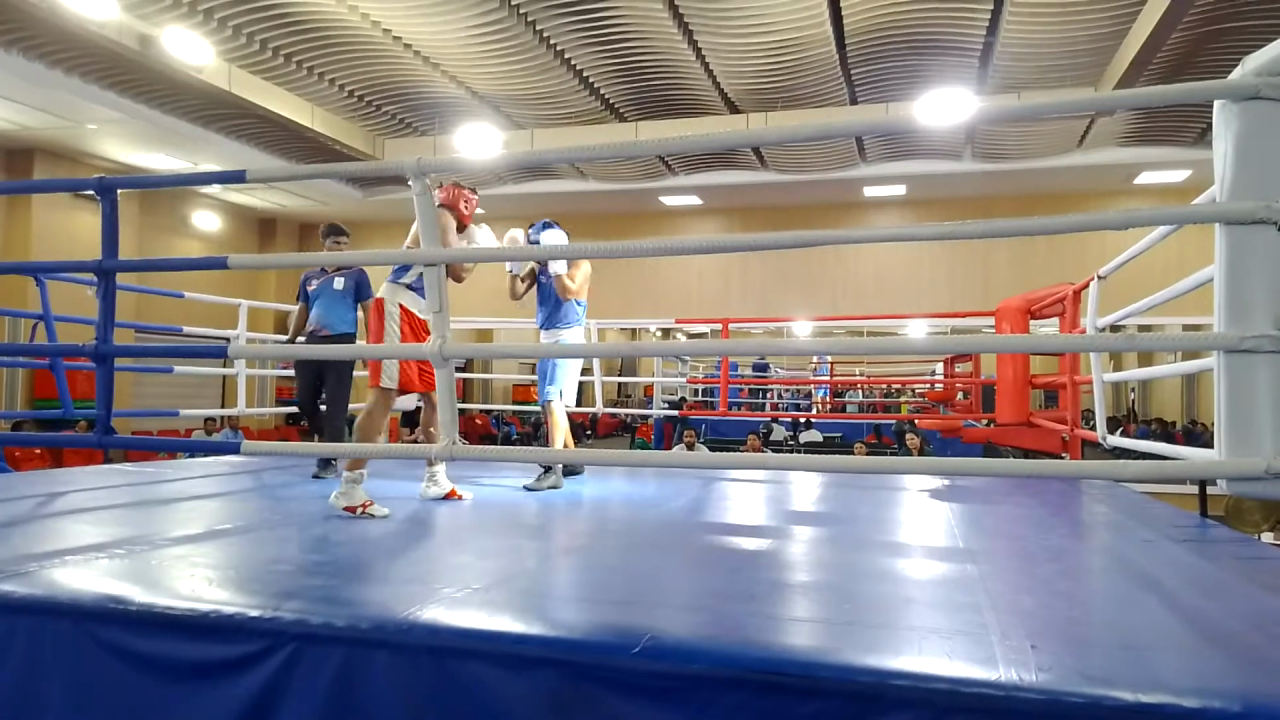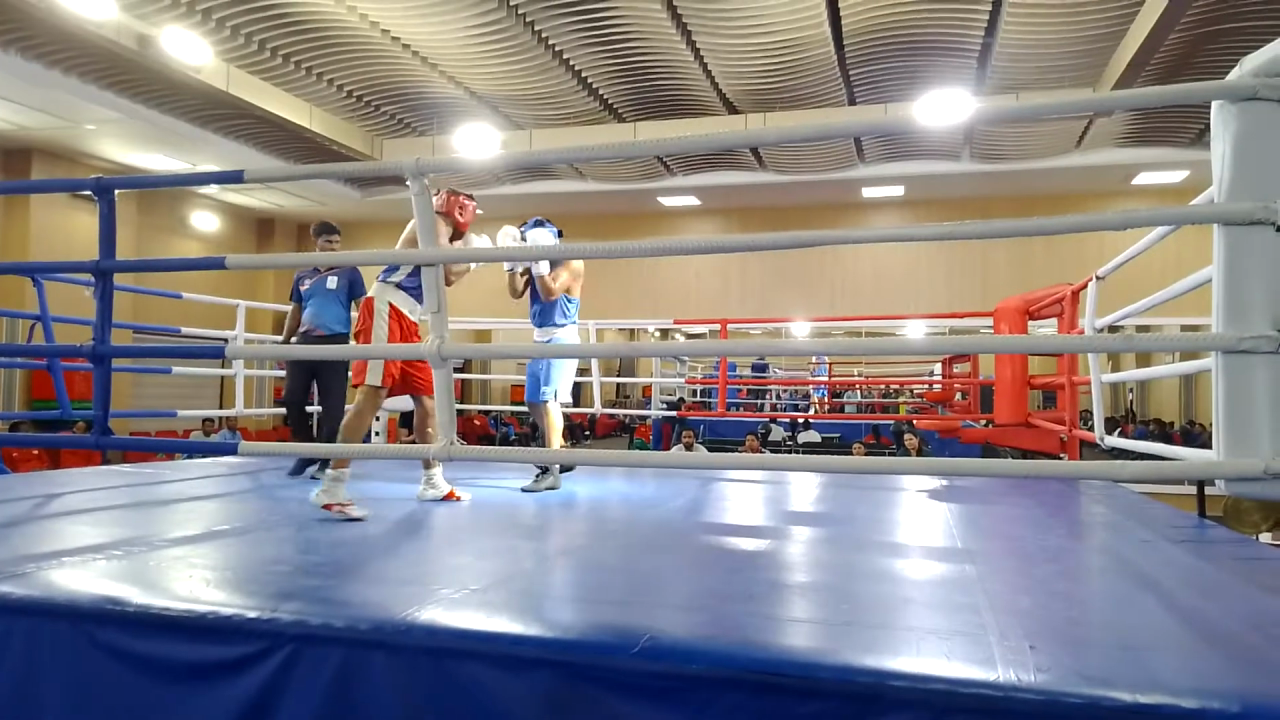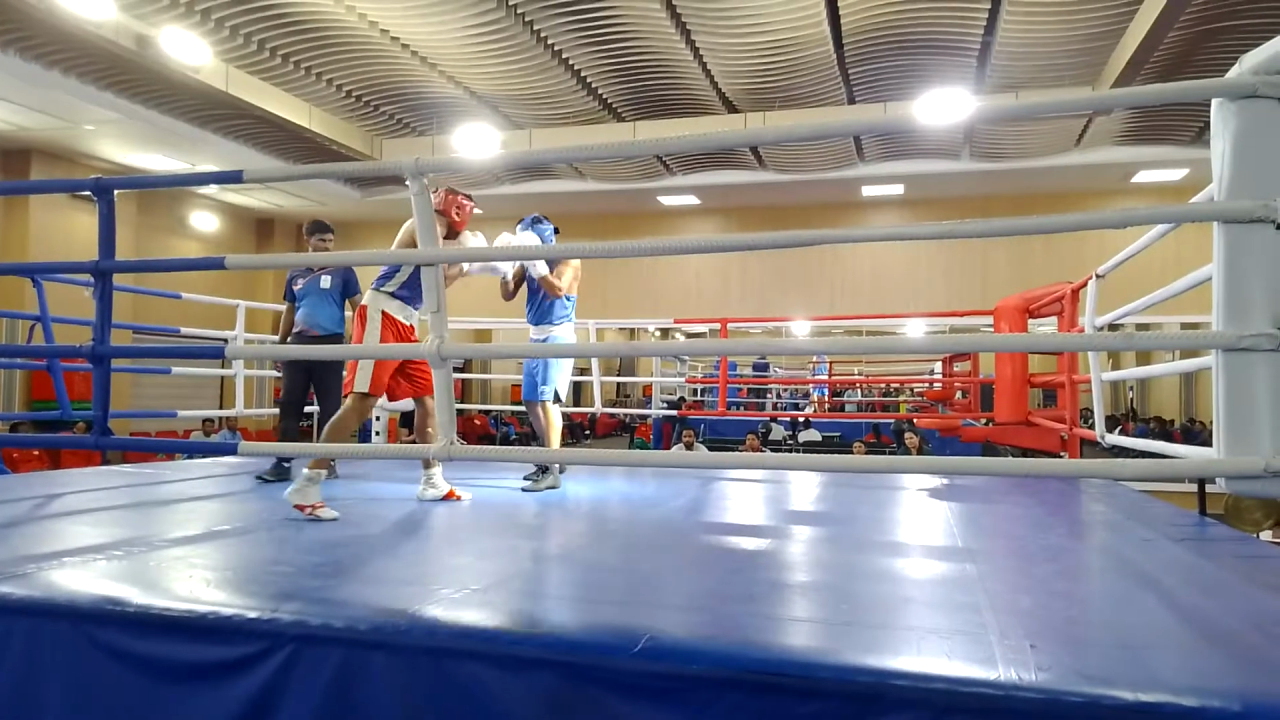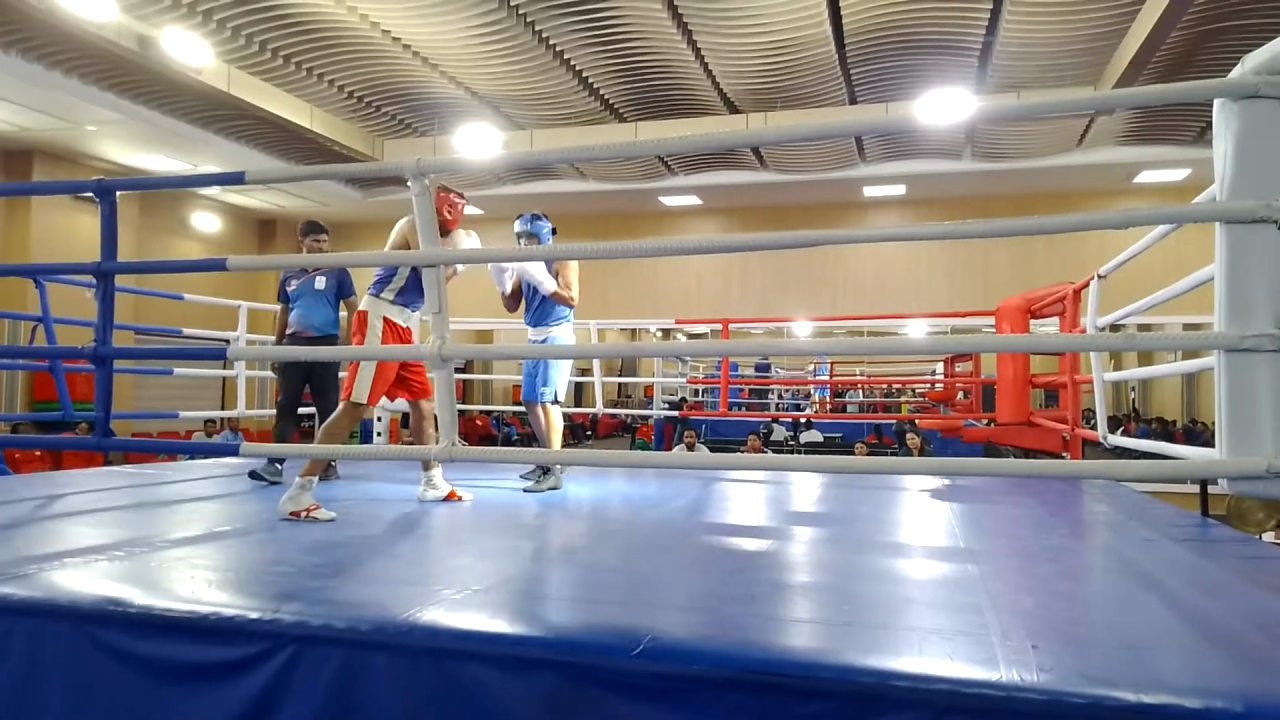
dt=0.1s
person 1, frame 1
left shoulder: (434, 223)
right shoulder: (440, 217)
left elbow: (438, 269)
right elbow: (458, 272)
left wrist: (466, 245)
right wrist: (478, 247)
left hip: (414, 314)
right hip: (397, 308)
left knee: (434, 395)
right knee: (385, 395)
left ankle: (435, 480)
right ankle: (349, 489)
person 1, frame 2
left shoulder: (439, 231)
right shoulder: (434, 224)
left elbow: (438, 273)
right elbow: (447, 276)
left hip: (407, 318)
right hip: (387, 309)
left knee: (427, 398)
right knee: (372, 394)
left ankle: (432, 481)
right ankle: (331, 487)
person 1, frame 3
left shoulder: (434, 234)
left elbow: (424, 277)
right elbow: (441, 278)
left wrist: (461, 261)
right wrist: (465, 260)
left hip: (403, 323)
right hip: (381, 316)
left knee: (426, 400)
right knee: (361, 401)
left ankle: (432, 482)
right ankle: (305, 489)
person 1, frame 4
left shoulder: (412, 227)
right shoulder: (417, 225)
left wrist: (452, 252)
left hip: (397, 325)
right hip: (380, 321)
left knee: (423, 403)
right knee: (354, 406)
left ankle: (434, 483)
right ankle: (297, 495)
person 2, frame 1
left shoulder: (578, 264)
right shoulder: (538, 266)
left elbow: (566, 294)
right elbow: (516, 293)
left wrist: (557, 263)
right wrist: (513, 262)
left hip: (568, 341)
right hip: (546, 342)
left knee: (554, 401)
right knee: (549, 404)
left ankle: (554, 470)
person 2, frame 2
left shoulder: (571, 263)
right shoulder: (532, 263)
left elbow: (549, 293)
right elbow: (516, 292)
left wrist: (540, 260)
right wrist: (511, 262)
left hip: (562, 339)
right hip: (540, 340)
left knee: (549, 401)
right knee: (534, 402)
left ankle: (552, 471)
person 2, frame 3
left shoulder: (568, 260)
right shoulder: (527, 263)
left elbow: (556, 291)
right elbow: (508, 295)
left wrist: (537, 264)
left hip: (558, 337)
right hip: (536, 338)
left knee: (547, 400)
right knee: (531, 400)
left ankle: (552, 471)
person 2, frame 4
left shoulder: (564, 261)
right shoulder: (524, 265)
left elbow: (571, 299)
right elbow: (510, 306)
left wrist: (543, 279)
right wrist: (503, 282)
left hip: (557, 338)
right hip: (535, 339)
left knee: (548, 401)
right knee: (531, 402)
left ankle: (553, 471)
right ankle: (546, 462)
person 3, frame 1
left shoulder: (356, 274)
right shoulder: (309, 276)
left elbow: (368, 311)
right elbow: (302, 312)
right wrist: (290, 341)
left hip: (342, 343)
right hip: (312, 343)
left knee: (335, 404)
right knee: (304, 399)
left ankle: (330, 459)
right ankle: (329, 442)
person 3, frame 2
left shoulder: (349, 273)
right shoulder: (302, 276)
right elbow: (294, 312)
right wrist: (283, 343)
left hip: (334, 344)
right hip: (304, 343)
left knee: (331, 406)
right knee: (293, 401)
left ankle: (328, 461)
person 3, frame 3
left shoulder: (343, 272)
right shoulder: (295, 275)
left elbow: (358, 308)
right elbow: (289, 312)
right wrist: (280, 344)
left hip: (329, 344)
right hip: (299, 343)
left knee: (328, 407)
right knee: (289, 402)
right ankle: (283, 462)
person 3, frame 4
left shoulder: (337, 273)
right shoulder: (289, 276)
left elbow: (352, 309)
right elbow: (283, 314)
left wrist: (349, 341)
right wrist: (276, 348)
left hip: (325, 346)
right hip: (293, 346)
left knee: (326, 407)
right knee: (285, 406)
left ankle: (329, 463)
right ankle: (275, 464)
